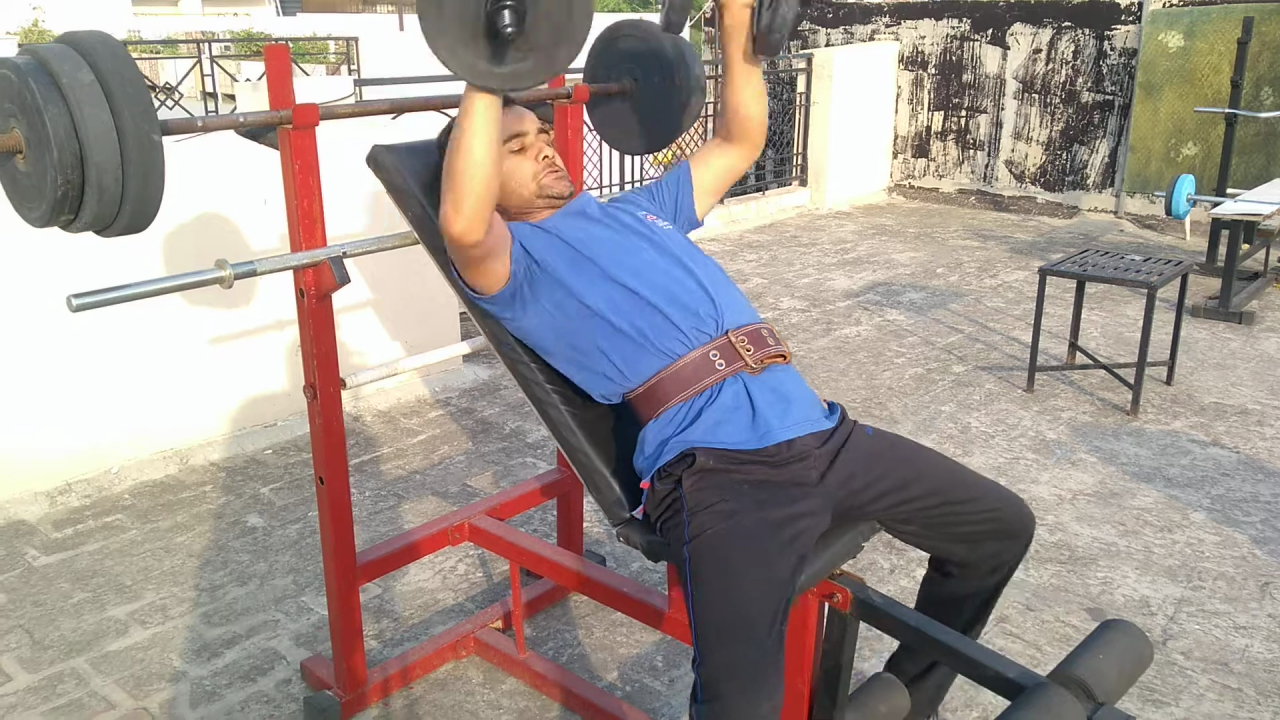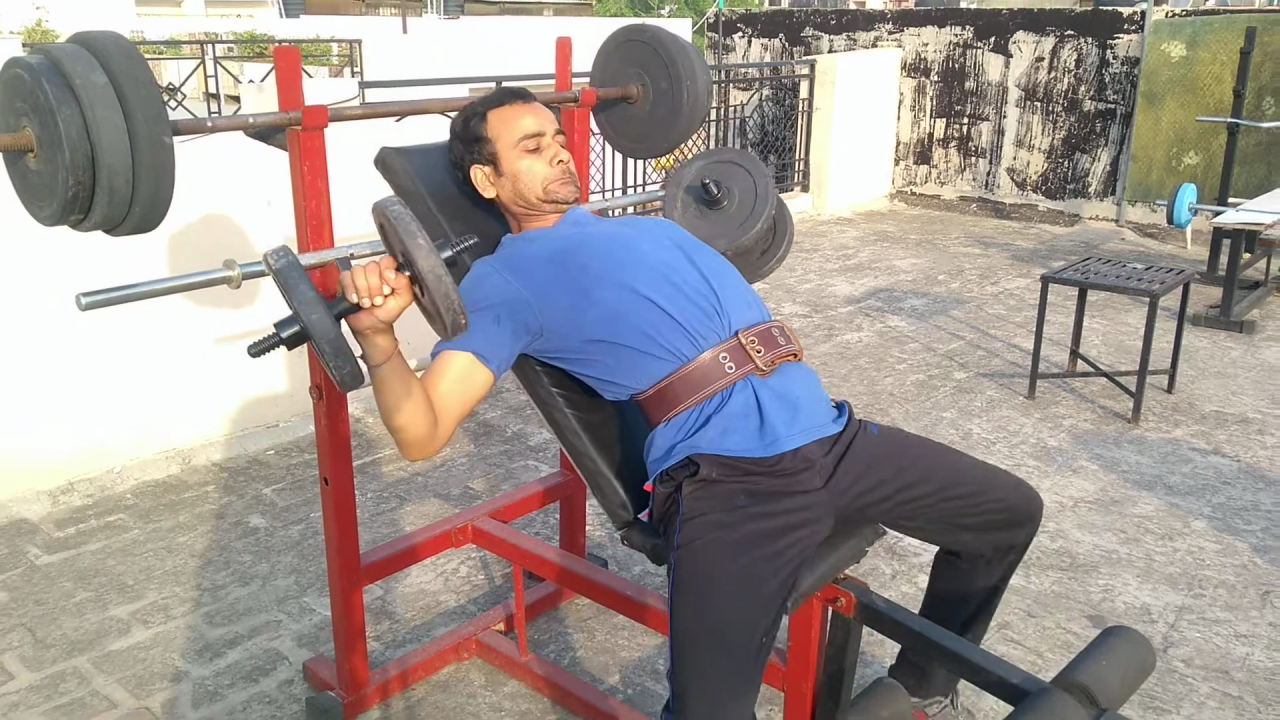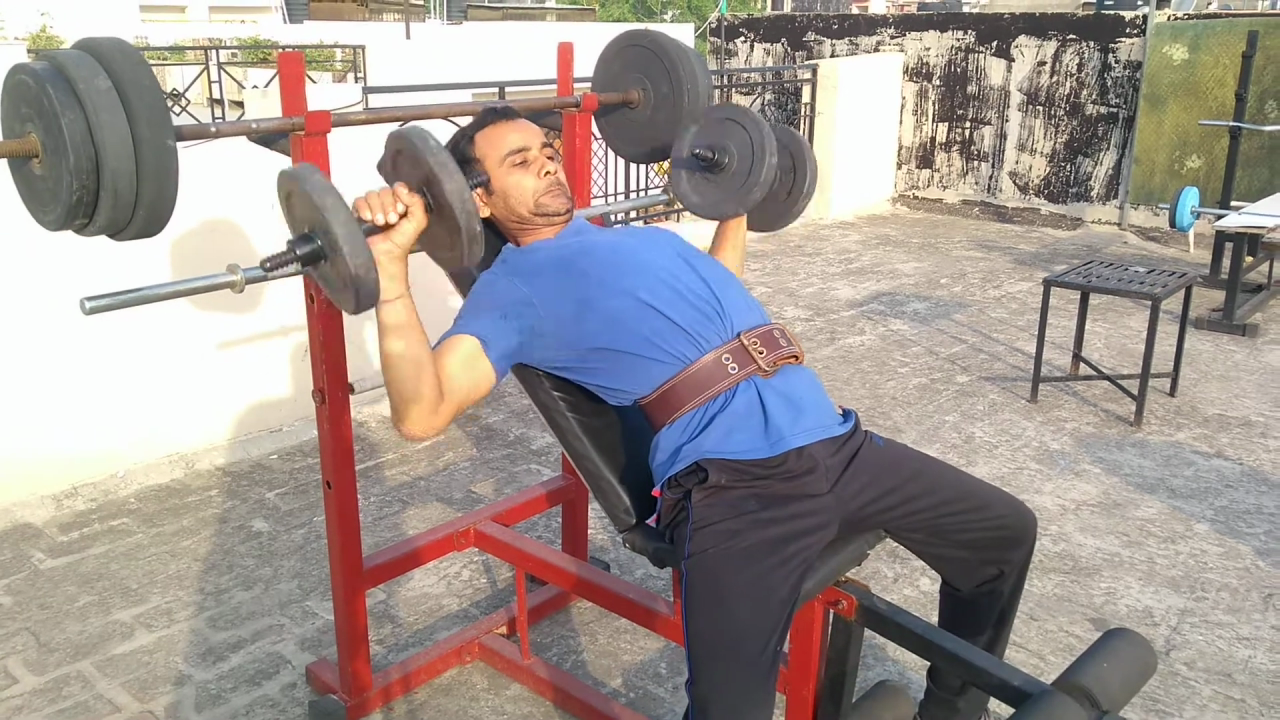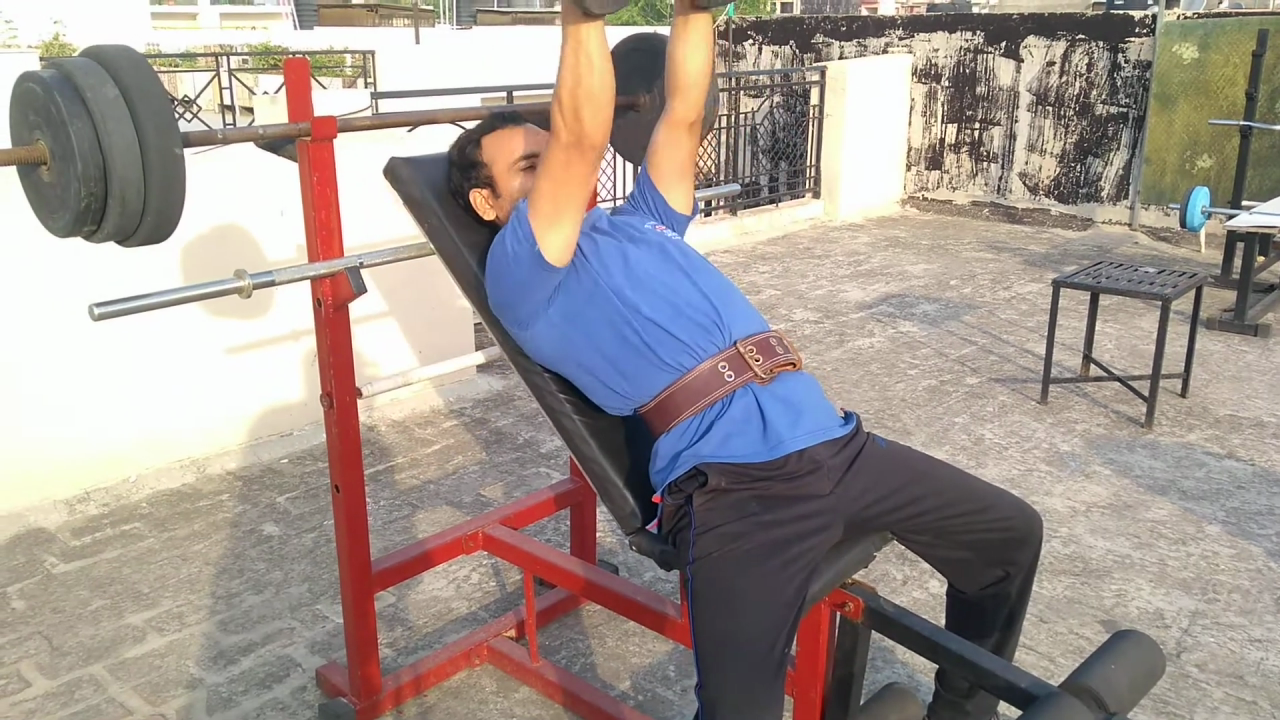
dt=0.7s
person 1, frame 1
left shoulder: (629, 210)
right shoulder: (516, 257)
left elbow: (739, 145)
right elbow: (464, 228)
right wrist: (486, 80)
left hip: (816, 428)
right hip: (723, 471)
left knee: (1003, 525)
person 1, frame 2
left shoulder: (640, 225)
right shoulder: (504, 278)
right elbow: (424, 432)
right wrist: (376, 333)
left hip: (827, 433)
right hip: (726, 476)
left knee: (1010, 511)
person 1, frame 3
left shoulder: (634, 236)
right shoulder: (511, 287)
left elbow: (724, 270)
right elbow: (423, 410)
right wrist: (392, 267)
left hip: (828, 436)
right hip: (727, 480)
left knee: (1005, 532)
person 1, frame 4
left shoulder: (639, 225)
right shoulder: (521, 272)
left elbow: (682, 116)
right elbow: (583, 137)
left hip: (829, 440)
right hip: (733, 485)
left knee: (1012, 532)
